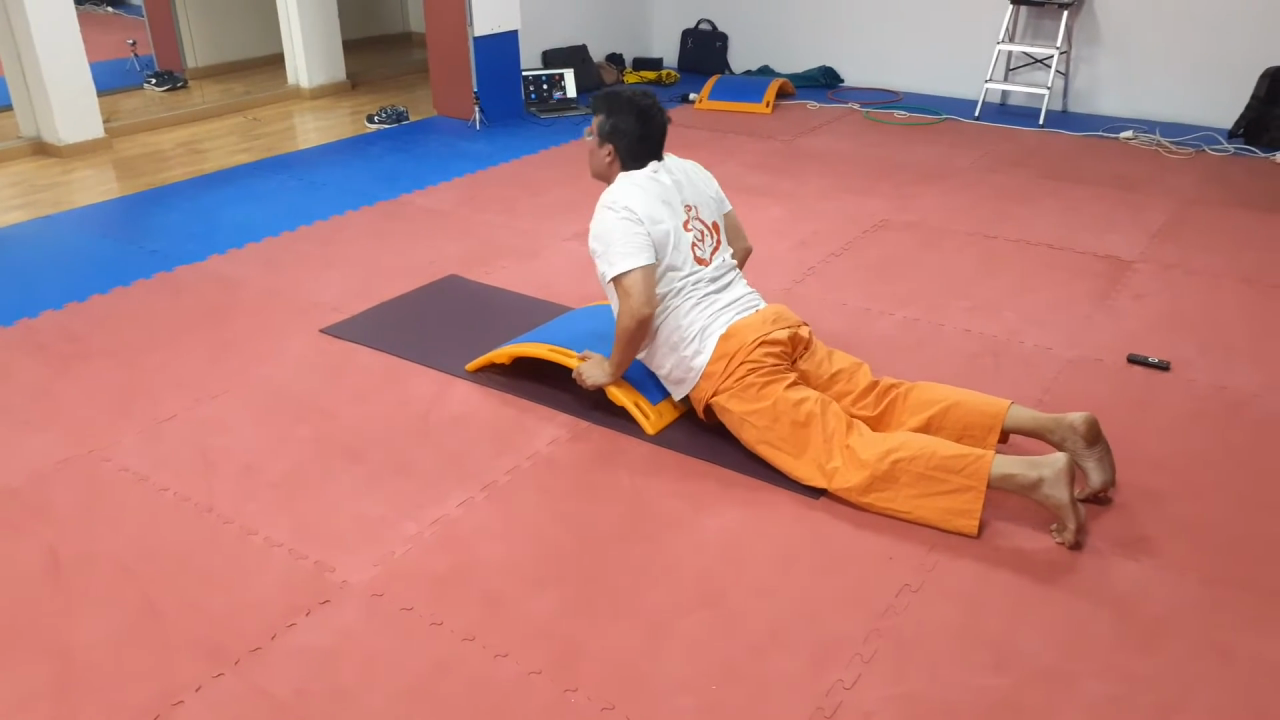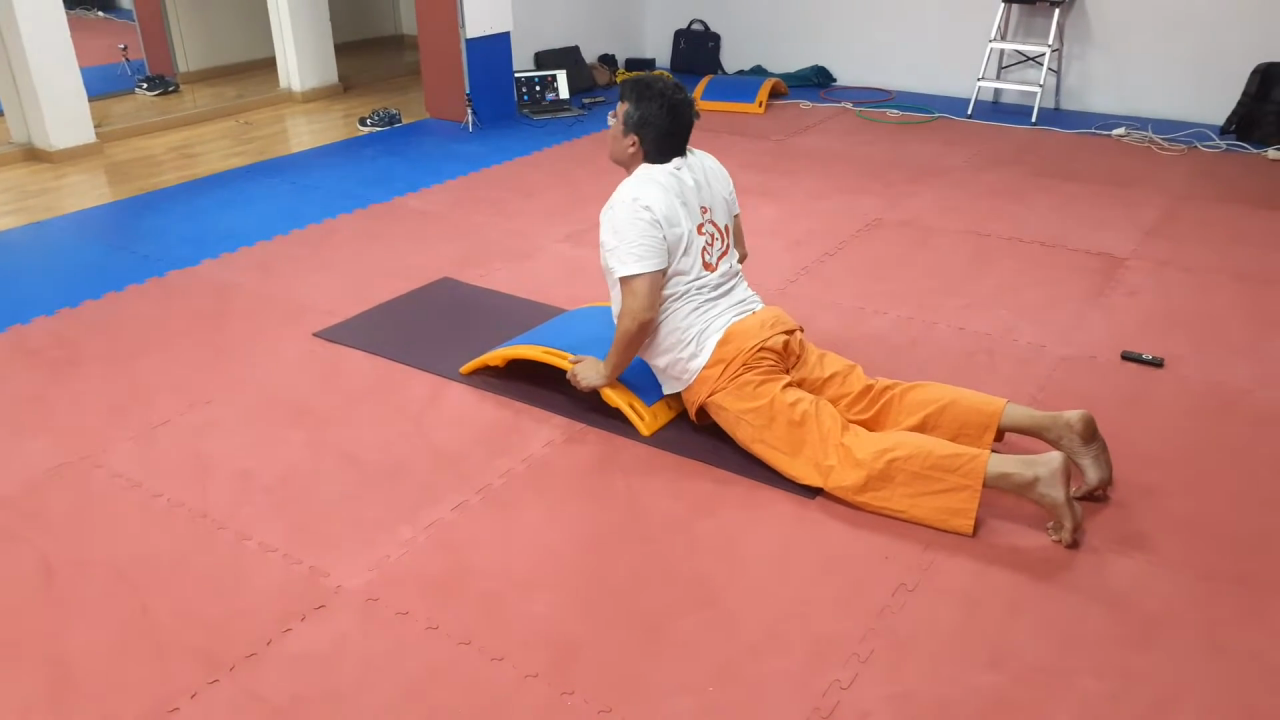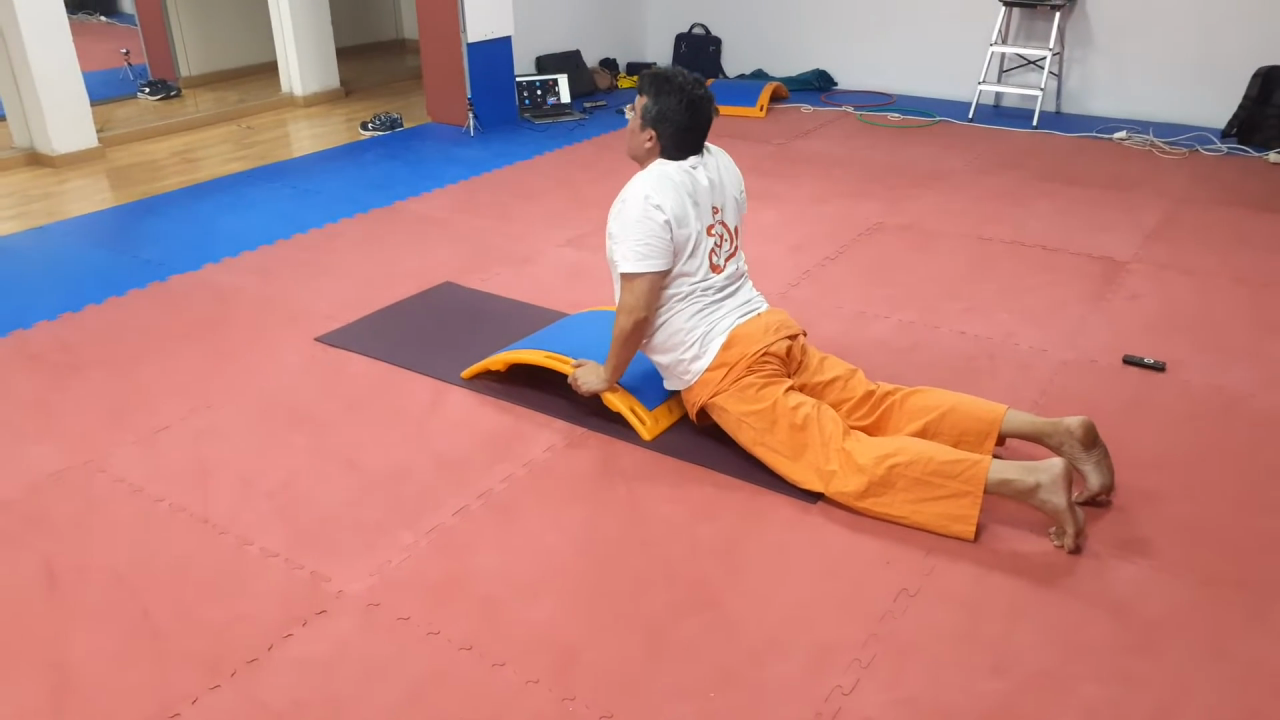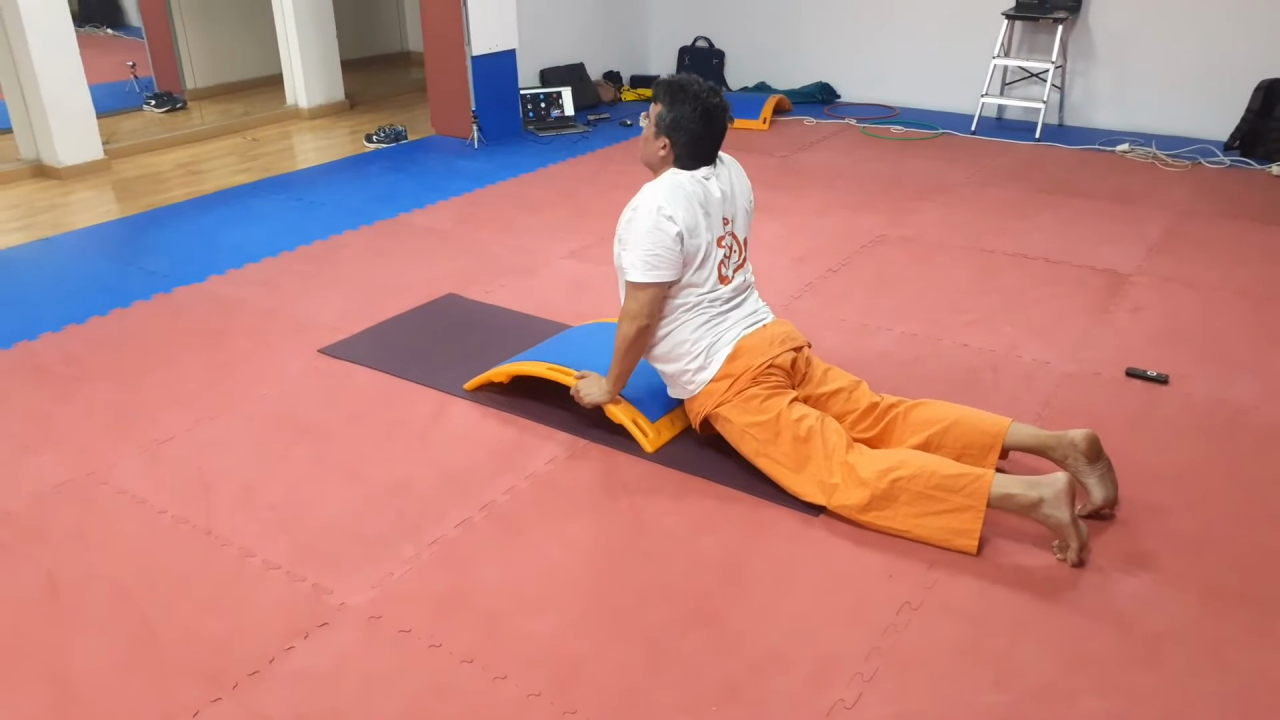
dt=0.3s
person 1, frame 1
left shoulder: (616, 209)
right shoulder: (688, 171)
left elbow: (639, 309)
left wrist: (612, 370)
left hip: (725, 366)
right hip: (768, 324)
left knee: (848, 457)
right knee: (889, 403)
left ankle: (1032, 474)
right ankle: (1060, 427)
person 1, frame 2
left shoulder: (631, 204)
right shoulder: (706, 166)
left elbow: (641, 311)
left wrist: (609, 370)
left hip: (721, 367)
right hip: (763, 327)
left knee: (842, 457)
right knee: (881, 403)
left ankle: (1028, 472)
right ankle: (1053, 424)
person 1, frame 3
left shoulder: (641, 200)
right shoulder: (719, 163)
left elbow: (637, 311)
left wrist: (608, 374)
left hip: (722, 367)
right hip: (766, 329)
left knee: (842, 462)
right knee: (883, 407)
left ankle: (1030, 479)
right ankle: (1056, 430)
person 1, frame 4
left shoulder: (653, 209)
right shoulder: (729, 173)
left elbow: (639, 318)
left wrist: (610, 386)
left hip: (727, 378)
right hip: (770, 340)
left knee: (846, 474)
right knee: (886, 420)
left ankle: (1033, 493)
right ankle: (1060, 443)
